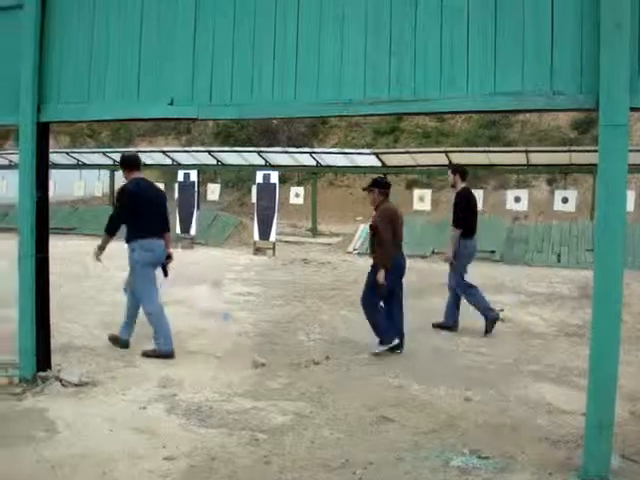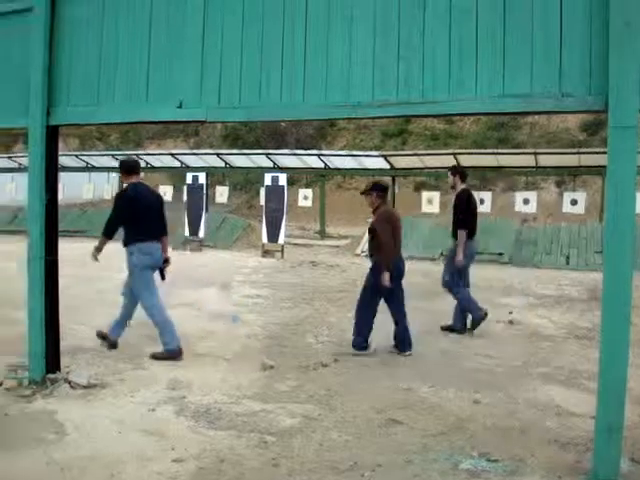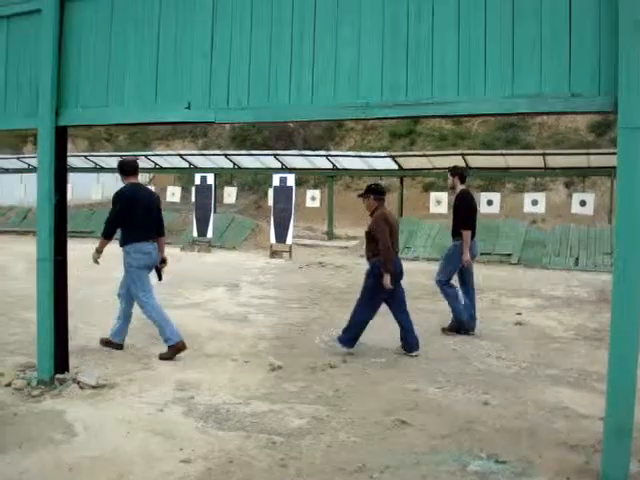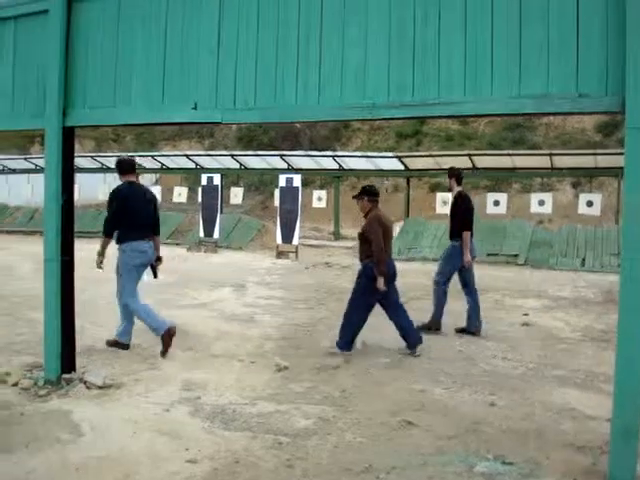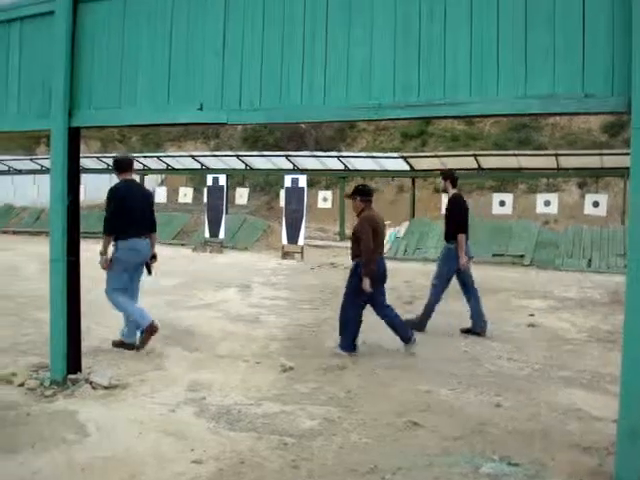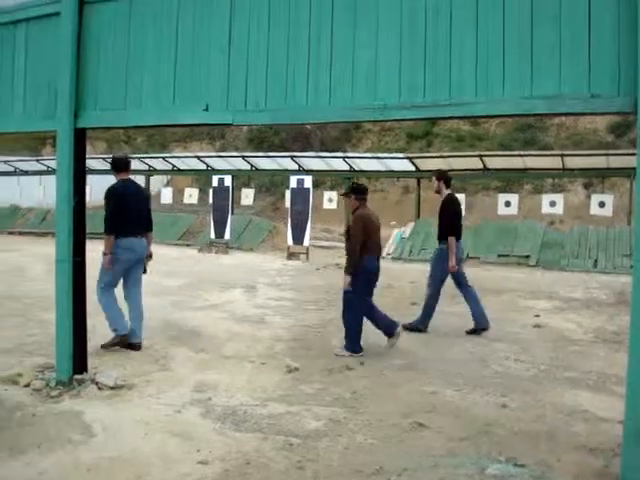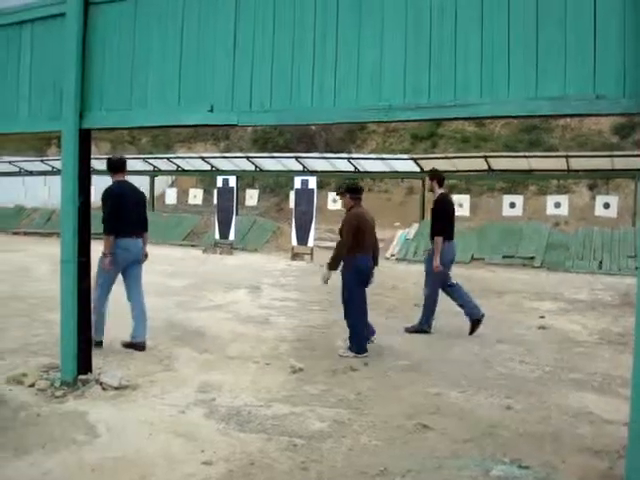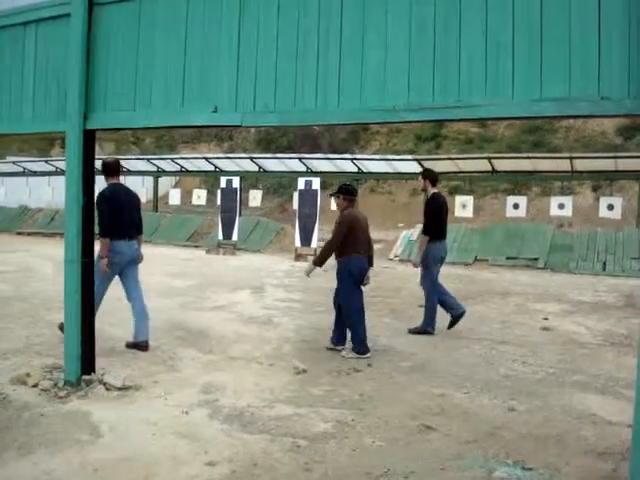
dt=0.1s
person 1, frame 1
left shoulder: (127, 190)
right shoulder: (156, 189)
left elbow: (115, 221)
right elbow: (165, 222)
left wrist: (101, 247)
right wrist: (167, 249)
left hip: (140, 248)
right hip: (157, 246)
left knee: (148, 298)
right knee: (132, 290)
left ankle: (164, 347)
right ankle: (124, 336)
person 1, frame 2
left shoulder: (125, 194)
right shoulder: (154, 194)
left elbow: (113, 224)
right elbow: (163, 227)
left wrist: (98, 248)
right wrist: (165, 253)
left hip: (139, 251)
right hip: (155, 250)
left knee: (150, 300)
right knee: (130, 293)
left ankle: (172, 347)
right ankle: (113, 335)
person 1, frame 3
left shoulder: (122, 194)
right shoulder: (152, 195)
left elbow: (111, 225)
right elbow: (160, 228)
left wrist: (99, 250)
right wrist: (161, 254)
left hip: (134, 251)
right hip: (151, 250)
left knee: (146, 300)
right knee: (126, 294)
left ankle: (174, 341)
right ankle: (117, 338)
person 1, frame 4
left shoulder: (118, 193)
right shoulder: (149, 194)
left elbow: (110, 225)
right elbow: (155, 226)
left wrist: (101, 252)
right wrist: (156, 252)
left hip: (130, 249)
right hip: (147, 248)
left knee: (128, 299)
right knee: (127, 294)
left ankle: (164, 329)
right ankle: (123, 338)
person 1, frame 5
left shoulder: (116, 191)
right shoulder: (146, 192)
left elbow: (110, 225)
right elbow: (152, 225)
left wrist: (104, 252)
right wrist: (152, 249)
left hip: (126, 246)
right hip: (143, 246)
left knee: (114, 292)
right knee: (130, 293)
left ankle: (147, 324)
right ankle: (130, 338)
person 1, frame 6
left shoulder: (114, 190)
right shoulder: (143, 192)
left elbow: (110, 224)
right elbow: (148, 224)
left wrist: (107, 252)
right wrist: (148, 248)
left hip: (122, 245)
right hip: (140, 245)
left knee: (104, 288)
right knee: (134, 293)
left ankle: (121, 332)
right ankle: (134, 338)
person 1, frame 7
left shoulder: (111, 192)
right shoulder: (139, 192)
left elbow: (109, 225)
left wrist: (106, 253)
right wrist: (143, 248)
left hip: (121, 245)
right hip: (137, 245)
left knee: (100, 292)
right knee: (135, 294)
left ankle: (96, 336)
right ankle: (138, 339)
person 1, frame 8
left shoulder: (105, 195)
right shoulder: (133, 195)
left elbow: (105, 228)
left wrist: (103, 256)
right wrist: (137, 250)
left hip: (115, 248)
right hip: (131, 248)
left knee: (94, 292)
right knee: (135, 294)
right ankle: (141, 338)
person 2, frame 1
left shoulder: (384, 211)
right shoulder: (392, 210)
left elbow: (385, 241)
left wrist: (381, 268)
left hip: (386, 263)
right hip: (397, 260)
left knee: (369, 301)
right knee: (393, 304)
left ankle: (388, 338)
right ankle: (395, 343)
person 2, frame 2
left shoulder: (382, 214)
right shoulder: (390, 213)
left elbow: (386, 244)
left wrist: (385, 271)
left hip: (384, 265)
right hip: (396, 263)
left knee: (366, 304)
right knee: (397, 306)
left ankle: (360, 344)
right ankle: (403, 346)
person 2, frame 3
left shoulder: (379, 217)
right shoulder: (388, 215)
left elbow: (385, 246)
left wrist: (386, 273)
left hip: (381, 267)
right hip: (394, 265)
left knee: (364, 307)
right knee: (398, 307)
left ankle: (346, 341)
right ankle: (411, 346)
person 2, frame 4
left shoulder: (373, 219)
right shoulder: (382, 217)
left elbow: (378, 249)
left wrist: (379, 276)
left hip: (372, 269)
right hip: (387, 267)
left knee: (357, 308)
right knee: (394, 307)
left ankle: (344, 345)
right ankle: (413, 343)
person 2, frame 5
left shoulder: (365, 219)
right shoulder: (375, 217)
left elbow: (367, 249)
left wrist: (365, 276)
left hip: (364, 267)
right hip: (378, 265)
left knee: (350, 307)
right knee: (380, 305)
left ankle: (347, 346)
right ankle: (407, 336)
person 2, frame 6
left shoulder: (359, 217)
right shoulder: (372, 215)
left elbow: (355, 247)
left wrist: (348, 273)
left hip: (360, 266)
right hip: (373, 263)
left knee: (352, 307)
right knee: (363, 305)
left ankle: (353, 347)
right ankle: (391, 328)
person 2, frame 7
left shoulder: (353, 216)
right shoulder: (366, 215)
left elbow: (343, 245)
right elbow: (374, 243)
left wrist: (330, 268)
right wrist: (372, 265)
left hip: (354, 264)
right hip: (365, 262)
left knee: (354, 305)
right knee: (353, 303)
left ankle: (357, 348)
right ankle: (367, 332)
person 2, frame 8
left shoulder: (346, 216)
right shoulder: (361, 216)
left elbow: (332, 244)
right elbow: (369, 244)
left wrist: (314, 264)
right wrist: (368, 268)
left hip: (349, 265)
right hip: (360, 264)
left knee: (352, 307)
right knee: (341, 303)
left ankle: (361, 349)
right ankle: (338, 341)
person 3, frame 1
left shoulder: (462, 195)
right shoulder: (467, 194)
left elbow: (458, 224)
left wrist: (450, 249)
left hip: (462, 243)
right hip: (467, 243)
left knee: (458, 283)
right knee: (456, 283)
left ankle: (490, 314)
right ankle: (450, 321)
person 3, frame 2
left shoulder: (462, 196)
right shoulder: (468, 195)
left elbow: (462, 226)
left wrist: (459, 251)
left hip: (462, 245)
right hip: (466, 245)
left knee: (449, 281)
right knee: (460, 283)
left ankle: (477, 312)
right ankle: (459, 324)
person 3, frame 3
left shoulder: (461, 197)
right shoulder: (467, 196)
left elbow: (465, 226)
left wrist: (466, 251)
left hip: (461, 245)
right hip: (466, 246)
left knee: (442, 280)
right knee: (467, 285)
left ankle: (460, 318)
right ankle: (467, 324)
person 3, frame 4
left shoulder: (460, 199)
right shoulder: (464, 198)
left elbow: (465, 227)
left wrist: (466, 252)
left hip: (458, 246)
right hip: (464, 247)
left knee: (440, 282)
right knee: (469, 286)
left ankle: (435, 322)
right ankle: (474, 326)
person 3, frame 5
left shoulder: (454, 201)
right shoulder: (459, 199)
left elbow: (460, 230)
left wrist: (462, 255)
left hip: (453, 249)
right hip: (460, 249)
left knee: (438, 285)
right knee: (468, 287)
left ankle: (420, 322)
right ankle: (479, 325)
person 3, frame 6
left shoulder: (447, 202)
right shoulder: (453, 200)
left elbow: (451, 232)
left wrist: (451, 257)
left hip: (446, 249)
right hip: (454, 248)
left knee: (433, 287)
right knee: (463, 286)
left ankle: (421, 324)
right ankle: (481, 322)
person 3, frame 7
left shoulder: (440, 202)
right shoulder: (446, 199)
left elbow: (438, 232)
left wrist: (435, 257)
left hip: (441, 248)
right hip: (449, 247)
left knee: (430, 286)
right knee: (447, 284)
left ankle: (424, 325)
right ankle: (474, 313)
person 3, frame 8
left shoulder: (432, 201)
right shoulder: (441, 199)
left elbow: (427, 230)
left wrist: (418, 255)
left hip: (433, 248)
right hip: (441, 246)
left knee: (429, 286)
right knee: (431, 283)
left ankle: (427, 326)
right ankle: (456, 309)
